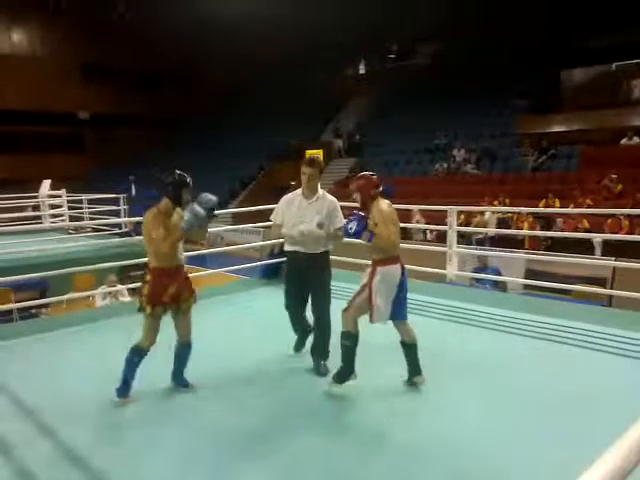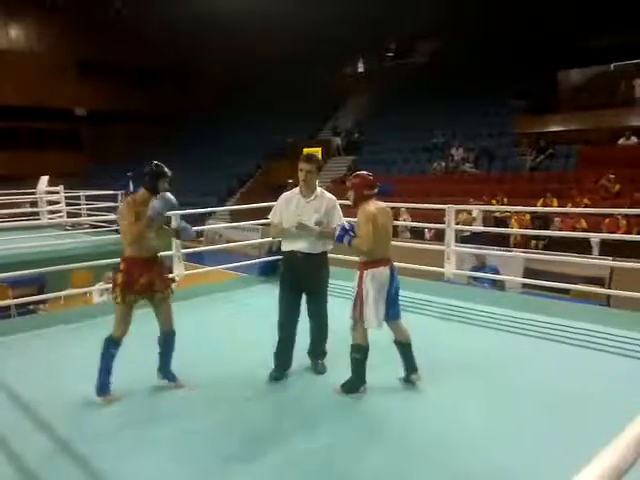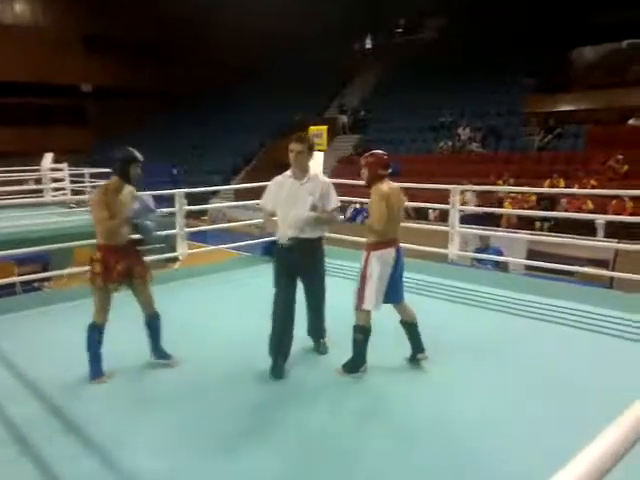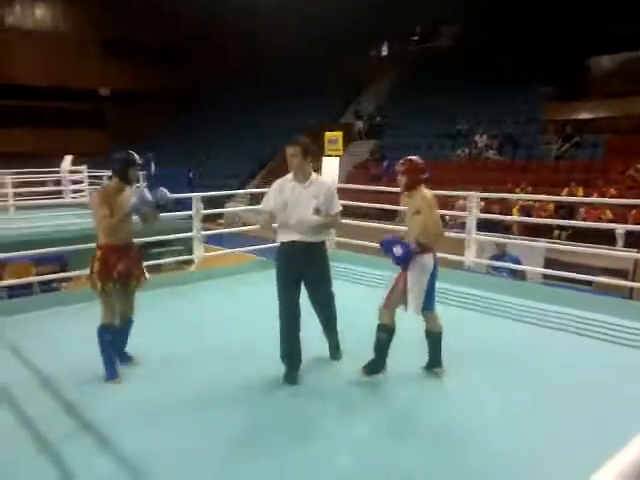
dt=0.3s
person 1, frame 1
left shoulder: (330, 203)
right shoulder: (287, 200)
left elbow: (338, 233)
right elbow: (274, 231)
left wrist: (319, 236)
right wrist: (289, 234)
left hip: (318, 260)
right hip: (294, 259)
left knee: (321, 310)
right knee: (292, 305)
left ankle: (319, 356)
right ankle: (303, 331)
person 1, frame 2
left shoulder: (328, 201)
right shoulder: (286, 199)
left elbow: (336, 232)
right elbow: (273, 231)
left wrist: (314, 230)
right wrist: (289, 228)
left hip: (316, 261)
right hip: (291, 260)
left knee: (317, 312)
right knee: (286, 314)
left ankle: (317, 355)
right ankle: (282, 362)
person 1, frame 3
left shoulder: (322, 183)
right shoulder: (277, 183)
left elbow: (333, 216)
right elbow: (267, 217)
left wrist: (312, 218)
right wrist: (279, 233)
left hip: (311, 246)
right hip: (285, 247)
left knee: (315, 295)
right knee: (282, 303)
left ankle: (317, 336)
right ankle: (278, 357)
person 1, frame 4
left shoulder: (325, 187)
right shoulder: (279, 186)
left elbow: (336, 220)
right elbow: (265, 222)
left wrist: (317, 222)
right wrist: (274, 215)
left hip: (315, 250)
right hip: (288, 251)
left knee: (324, 302)
right knee: (288, 310)
left ankle: (333, 342)
right ankle: (291, 364)
person 2, frame 1
left shoulder: (180, 213)
right shoulder: (153, 216)
left elbow: (198, 236)
right elbow: (165, 249)
left wrist: (207, 215)
right wrist: (184, 227)
left hip: (179, 276)
right hip: (158, 278)
left knee: (185, 336)
right knee: (148, 340)
left ankle: (178, 377)
right ankle: (124, 385)
person 2, frame 2
left shoulder: (156, 203)
right shoulder: (128, 205)
right elbow: (131, 238)
left wrist: (177, 232)
right wrist: (151, 215)
left hip: (155, 265)
right hip: (132, 268)
left knee: (168, 325)
right knee: (120, 330)
left ankle: (164, 370)
right ankle: (102, 383)
person 2, frame 3
left shoulder: (129, 191)
right shoulder: (100, 195)
right elbow: (104, 230)
left wrist: (138, 226)
right wrist: (130, 216)
left hip: (129, 252)
right hip: (107, 256)
left knee: (150, 307)
right knee: (101, 315)
left ankle: (157, 350)
right ankle: (95, 366)
person 2, frame 4
left shoulder: (132, 192)
right shoulder: (100, 195)
left elbow: (149, 219)
right elbow: (106, 227)
left wrist: (154, 206)
right wrist: (129, 210)
left hip: (129, 252)
right hip: (108, 256)
left knee: (127, 312)
right knee: (110, 315)
left ankle: (120, 352)
right ankle: (110, 367)
person 3, frame 1
left shoulder: (379, 209)
right shoulder: (385, 206)
left elbow: (389, 241)
left wrist: (362, 232)
right wrist: (365, 224)
left hip: (383, 270)
right hip: (396, 268)
left knee: (350, 314)
right knee: (401, 321)
left ankle: (347, 368)
right ankle: (415, 373)
person 3, frame 2
left shoulder: (365, 211)
right shoulder: (384, 209)
left elbow: (365, 246)
left wrist: (346, 237)
right wrist: (355, 232)
left hip: (372, 273)
right hip: (387, 268)
left knee: (359, 327)
right knee: (394, 322)
left ankle: (357, 380)
right ankle: (411, 371)
person 3, frame 3
left shoulder: (379, 190)
right shoulder: (396, 189)
left elbow: (377, 224)
left wrist: (357, 217)
right wrist: (366, 214)
left hip: (379, 254)
right hip: (393, 250)
left knee: (362, 307)
right knee: (399, 303)
left ankle: (358, 361)
right ankle: (418, 351)
person 3, frame 4
left shoulder: (423, 197)
right shoulder: (416, 196)
left elbow: (436, 232)
left wrist: (412, 247)
right wrist: (402, 243)
left hip: (418, 259)
right hip: (425, 258)
left knee: (387, 308)
right knee: (428, 311)
left ankle: (379, 361)
right ankle: (435, 363)
